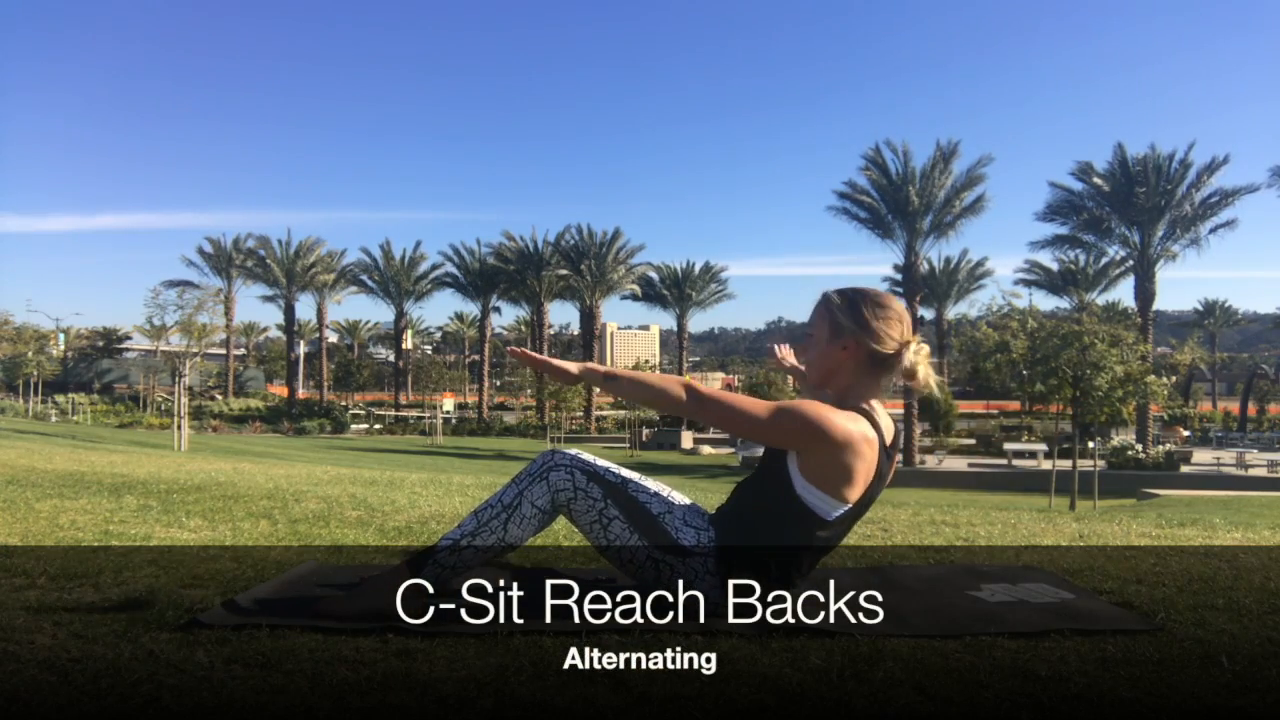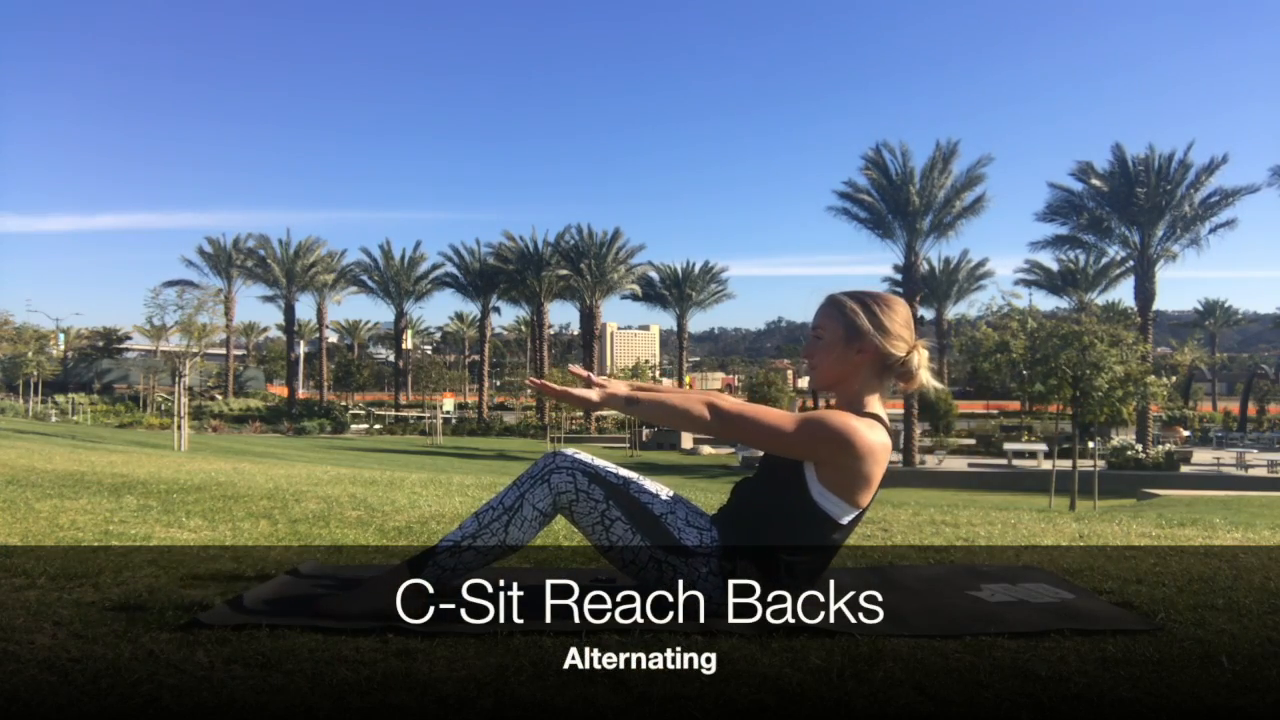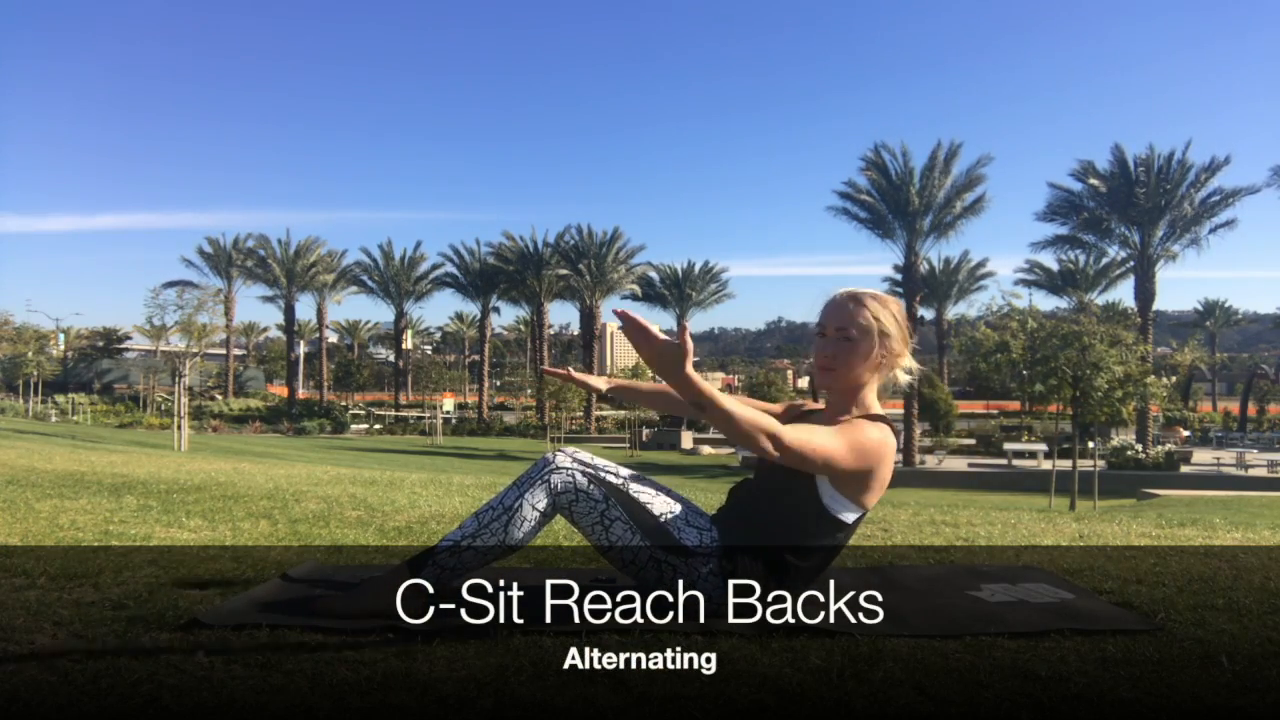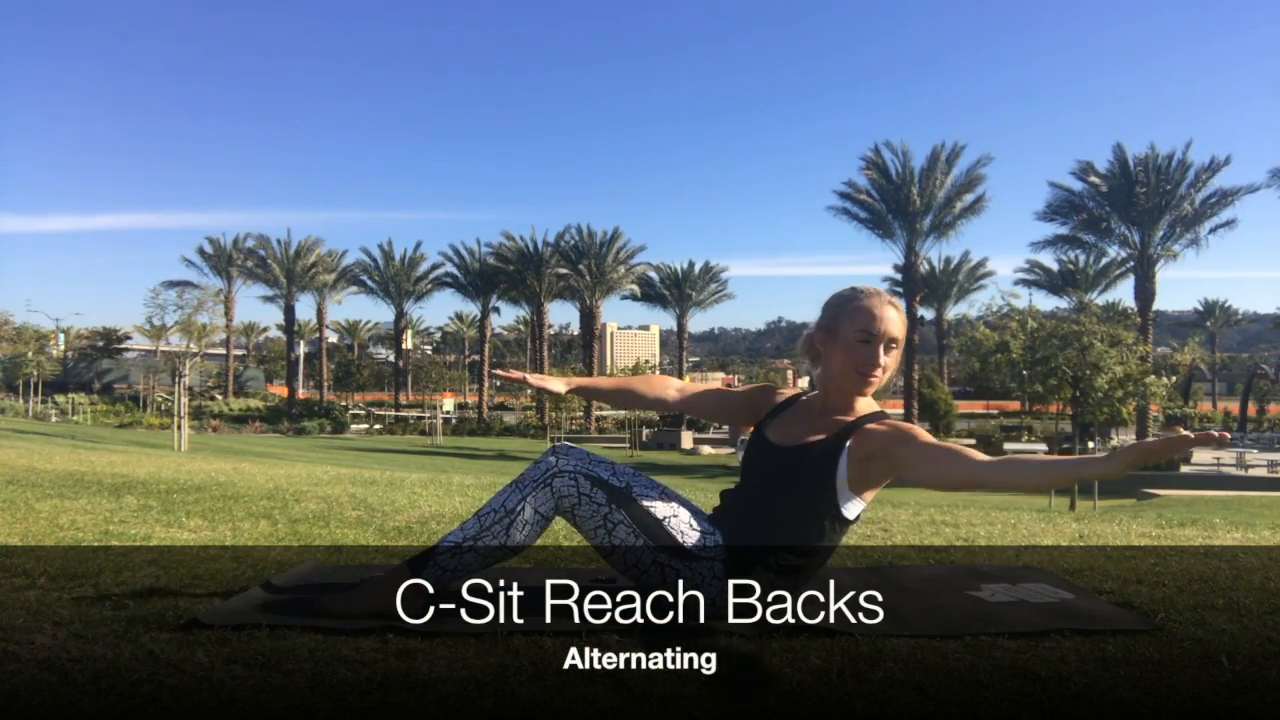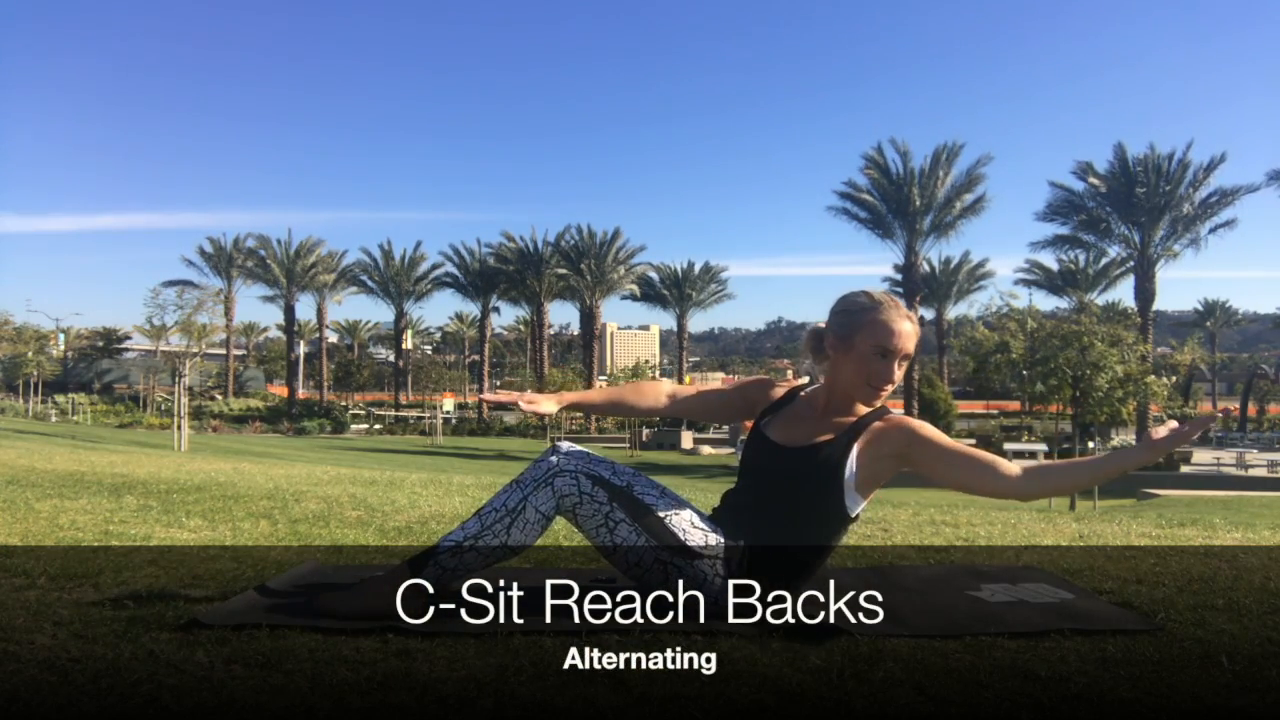
dt=0.4s
person 1, frame 1
left shoulder: (831, 429)
right shoulder: (866, 423)
left elbow: (695, 403)
left wrist: (585, 372)
right wrist: (797, 370)
left hip: (713, 576)
right hip: (723, 554)
left knee: (559, 474)
right knee: (565, 469)
left ankle: (409, 582)
right ankle: (422, 570)
person 1, frame 2
left shoulder: (850, 435)
right shoulder: (844, 424)
left elbow: (714, 417)
right elbow: (730, 407)
left wrist: (605, 399)
right wrist: (625, 389)
left hip: (719, 579)
right hip: (722, 555)
left knee: (562, 475)
right knee: (565, 469)
left ankle: (409, 582)
right ankle: (418, 573)
person 1, frame 3
left shoulder: (871, 440)
right shoulder: (815, 415)
left elbow: (769, 439)
right elbow: (710, 407)
left wrist: (684, 380)
right wrist: (611, 385)
left hip: (730, 581)
right hip: (717, 551)
left knee: (562, 474)
right knee: (567, 466)
left ankle: (412, 584)
right ankle: (424, 575)
person 1, frame 4
left shoulder: (882, 441)
right shoulder: (777, 405)
left elbow: (991, 471)
right elbow: (674, 392)
left wrist: (1125, 458)
right wrist: (572, 384)
left hip: (736, 589)
right hip: (710, 561)
left knee: (562, 476)
right knee: (564, 463)
left ankle: (413, 586)
right ankle: (424, 577)
person 1, frame 5
left shoulder: (891, 437)
right shoulder: (773, 398)
left elbow: (1019, 480)
right elbow: (668, 398)
left wrist: (1147, 451)
right wrist: (562, 399)
left hip: (742, 588)
right hip: (709, 558)
left knee: (561, 478)
right knee: (563, 463)
left ankle: (416, 584)
right ankle: (429, 573)
